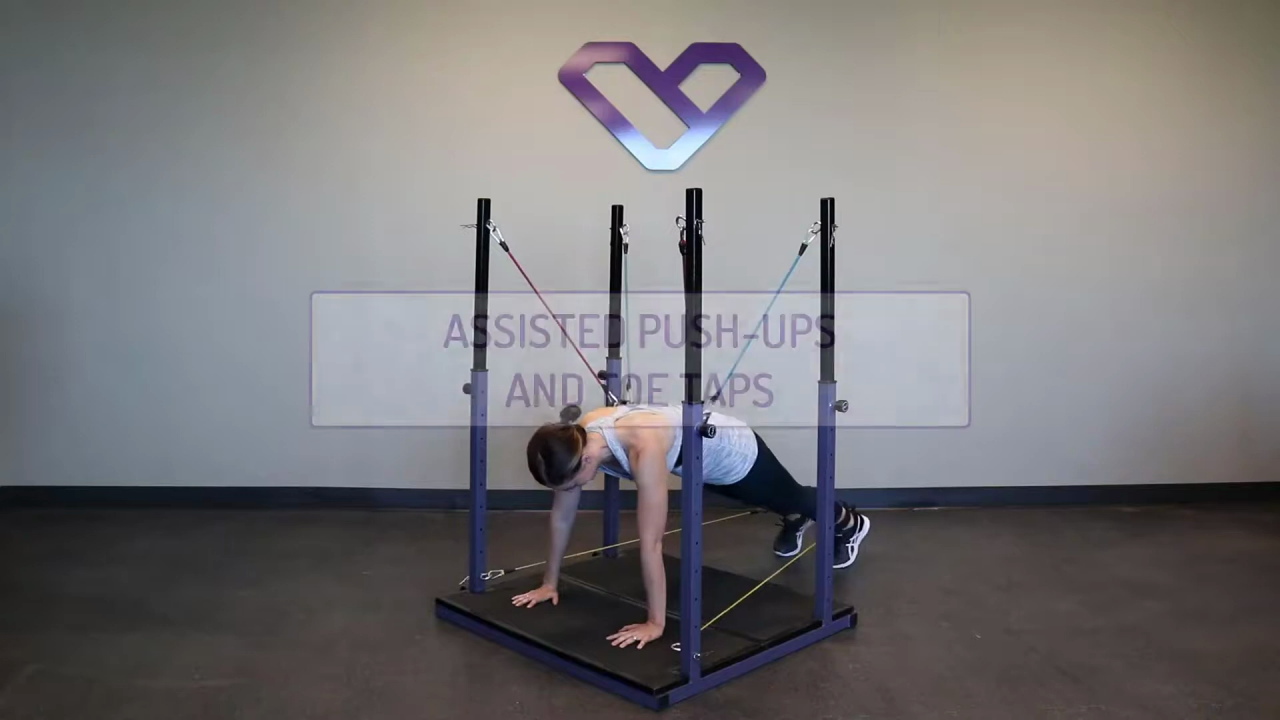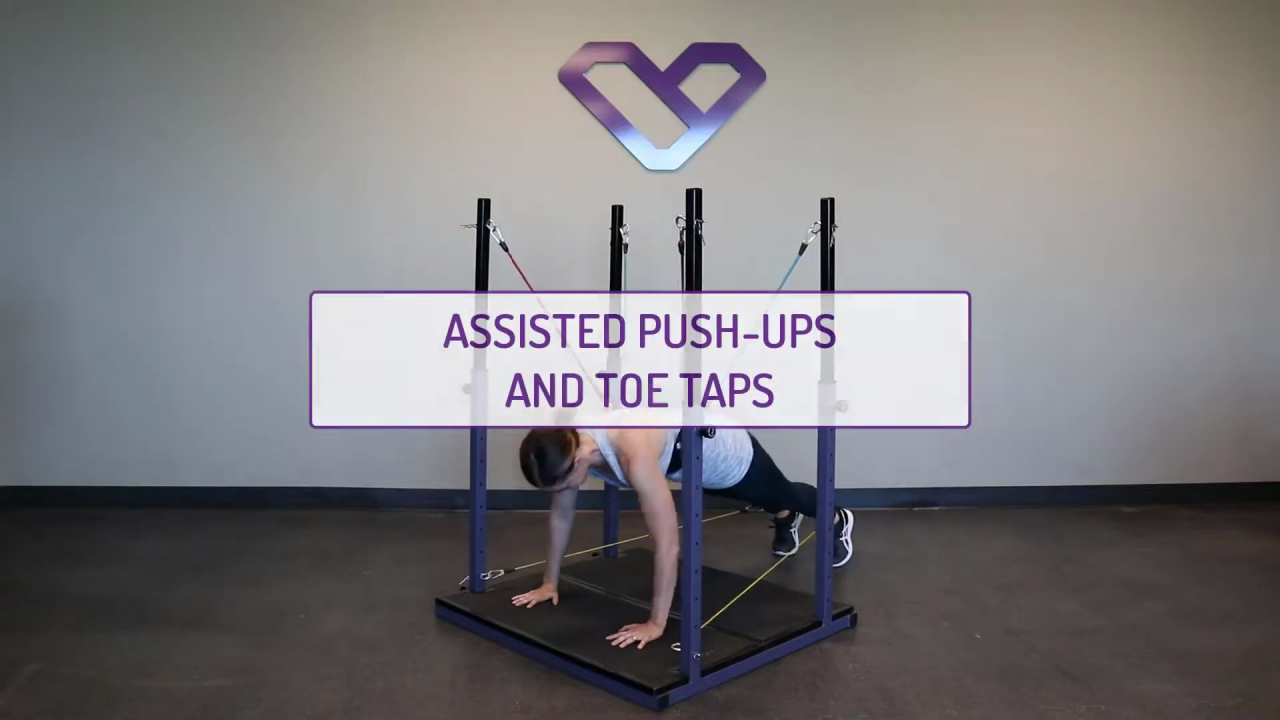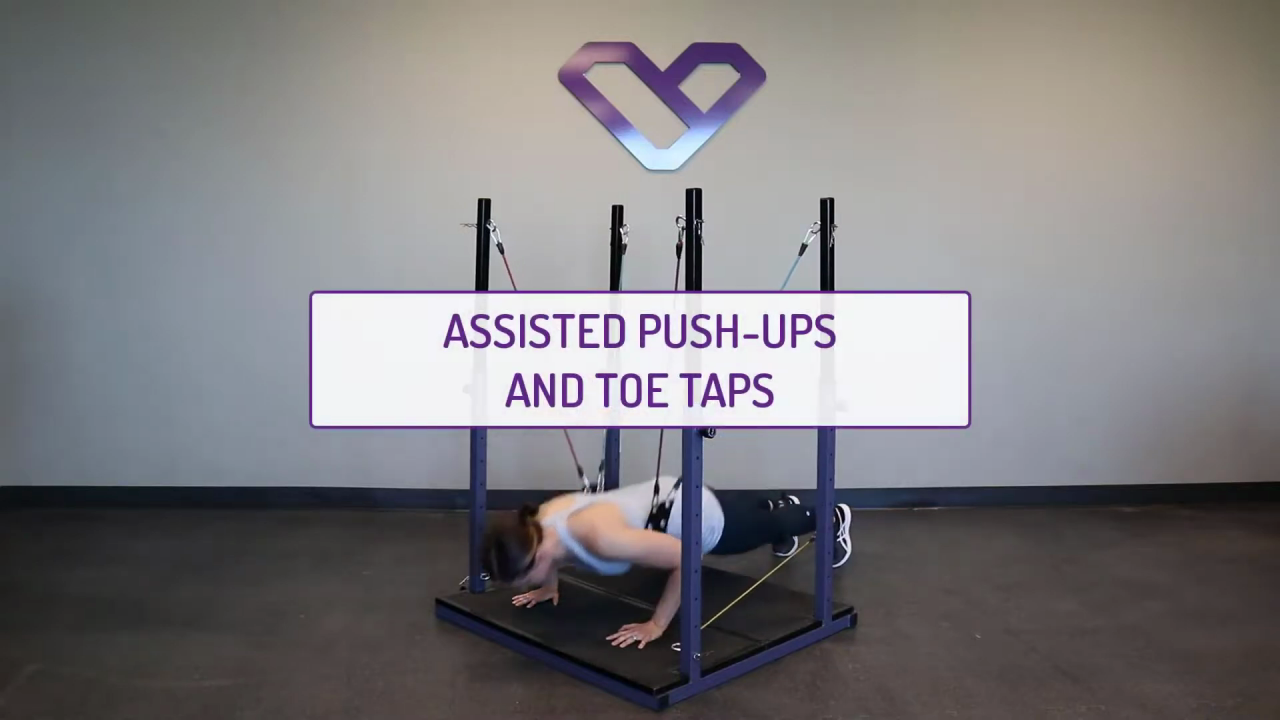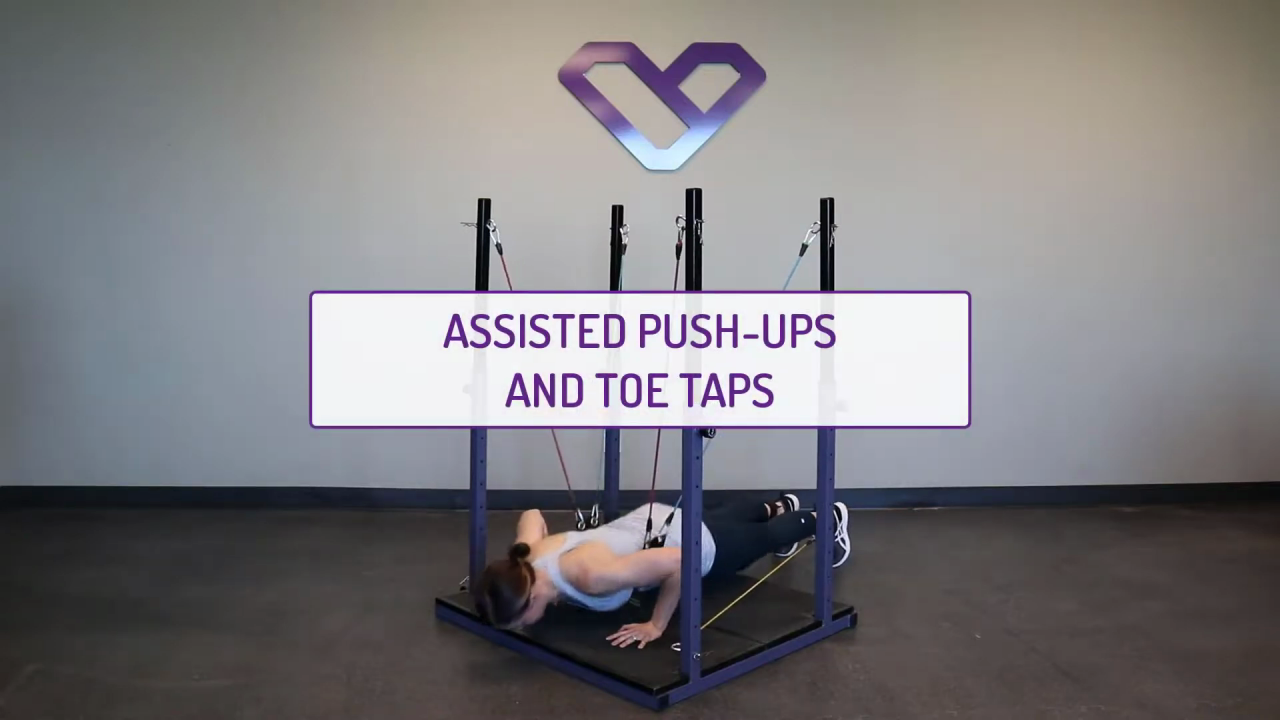
dt=0.4s
person 1, frame 1
left shoulder: (642, 450)
right shoulder: (574, 442)
left elbow: (650, 543)
right elbow: (561, 514)
left wrist: (655, 623)
right wrist: (549, 583)
left hip: (732, 450)
right hip: (697, 450)
left knee: (792, 496)
left ankle: (849, 523)
right ankle: (795, 522)
person 1, frame 2
left shoulder: (634, 455)
right shoulder: (569, 443)
left elbow: (667, 544)
right elbow: (560, 512)
left wrist: (656, 624)
right wrist: (550, 583)
left hip: (725, 454)
right hip: (685, 450)
left knee: (783, 495)
left ankle: (838, 520)
right ankle: (787, 521)
person 1, frame 3
left shoulder: (597, 538)
right shoulder: (540, 522)
left elbow: (681, 558)
left wrist: (657, 625)
right wrist: (548, 586)
right hip: (657, 500)
left knee: (770, 525)
left ankle: (834, 518)
right ankle: (779, 502)
person 1, frame 4
left shoulder: (590, 574)
right shoulder: (529, 563)
left elbow: (680, 562)
right elbow: (531, 513)
left wrist: (655, 625)
right hip: (650, 522)
left knee: (766, 536)
right knee: (727, 517)
left ankle: (829, 519)
right ankle: (778, 506)
